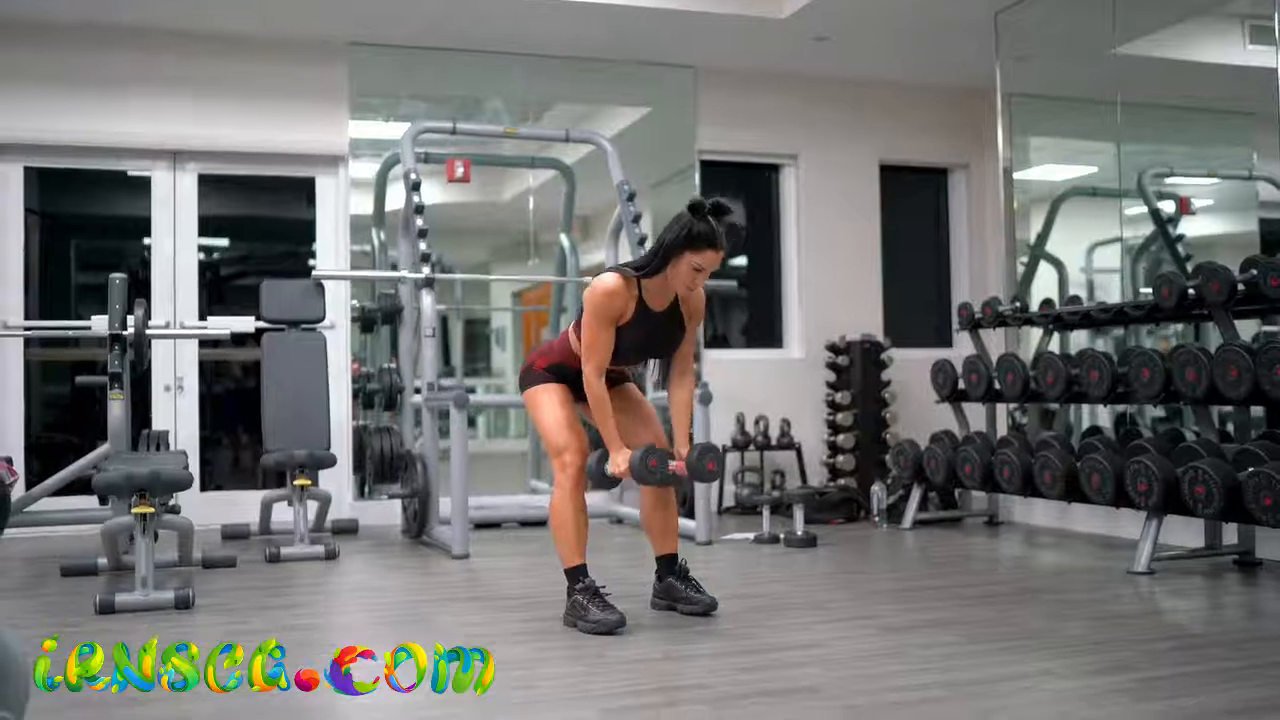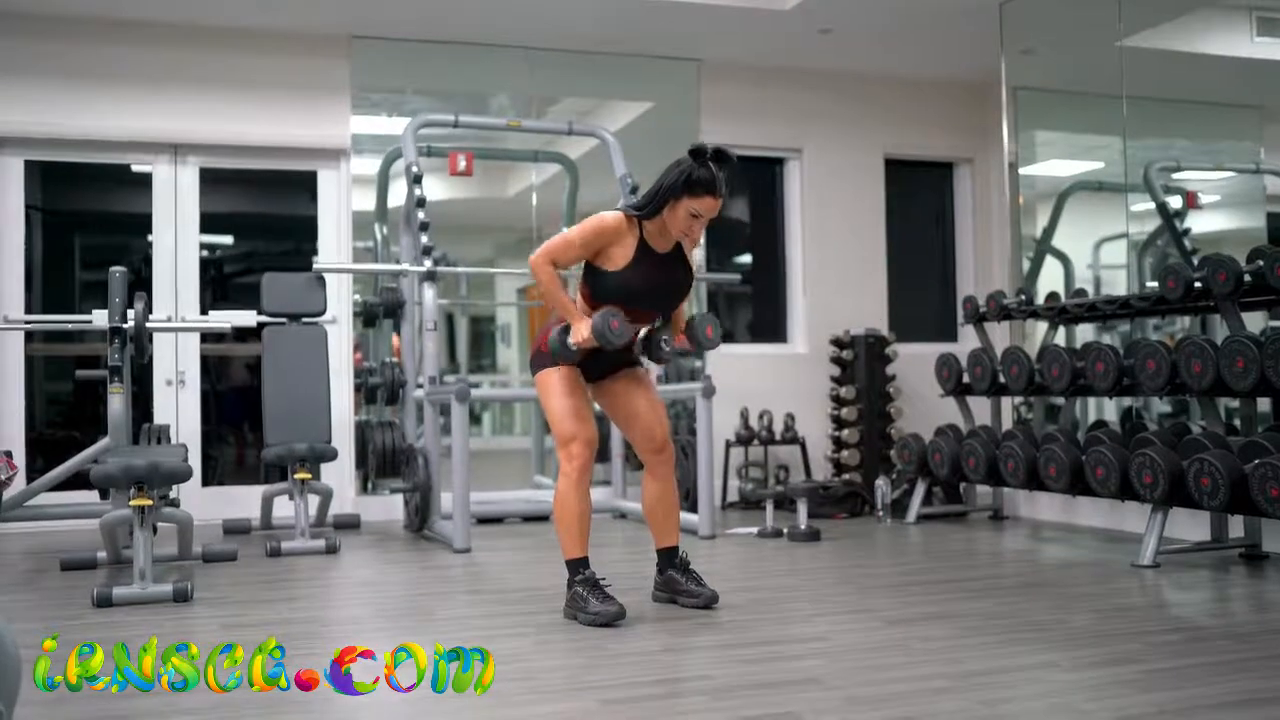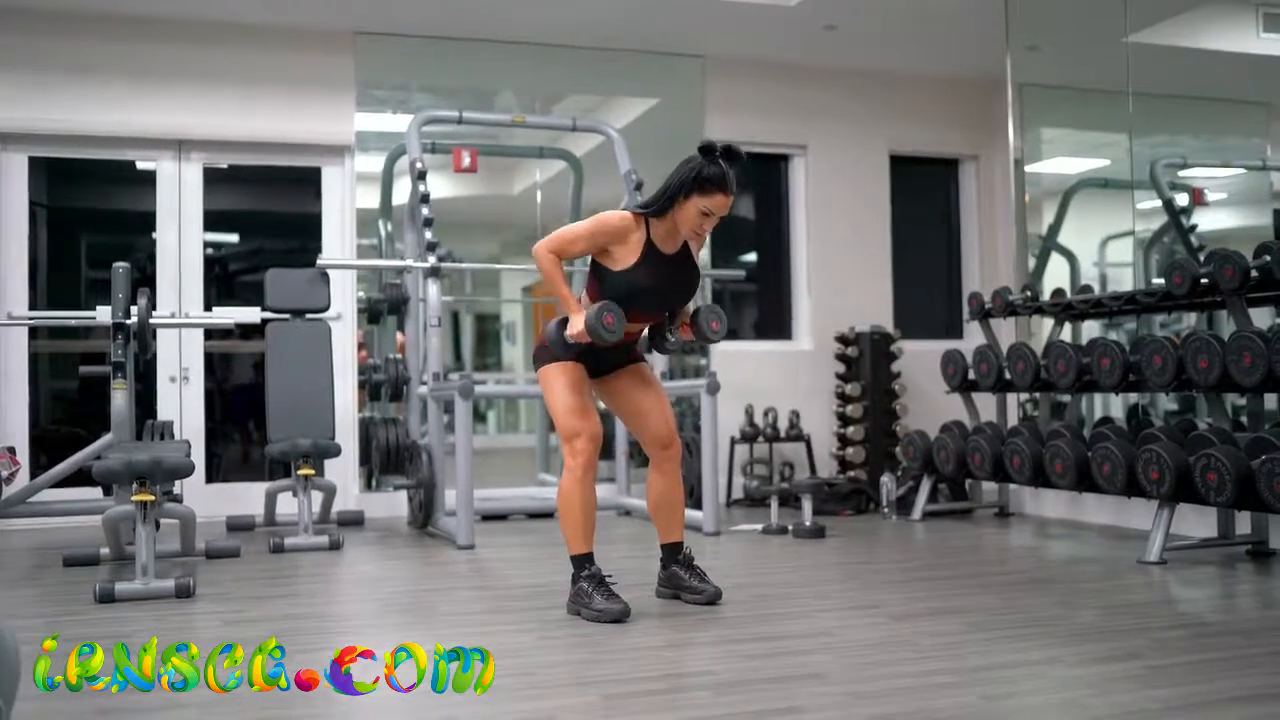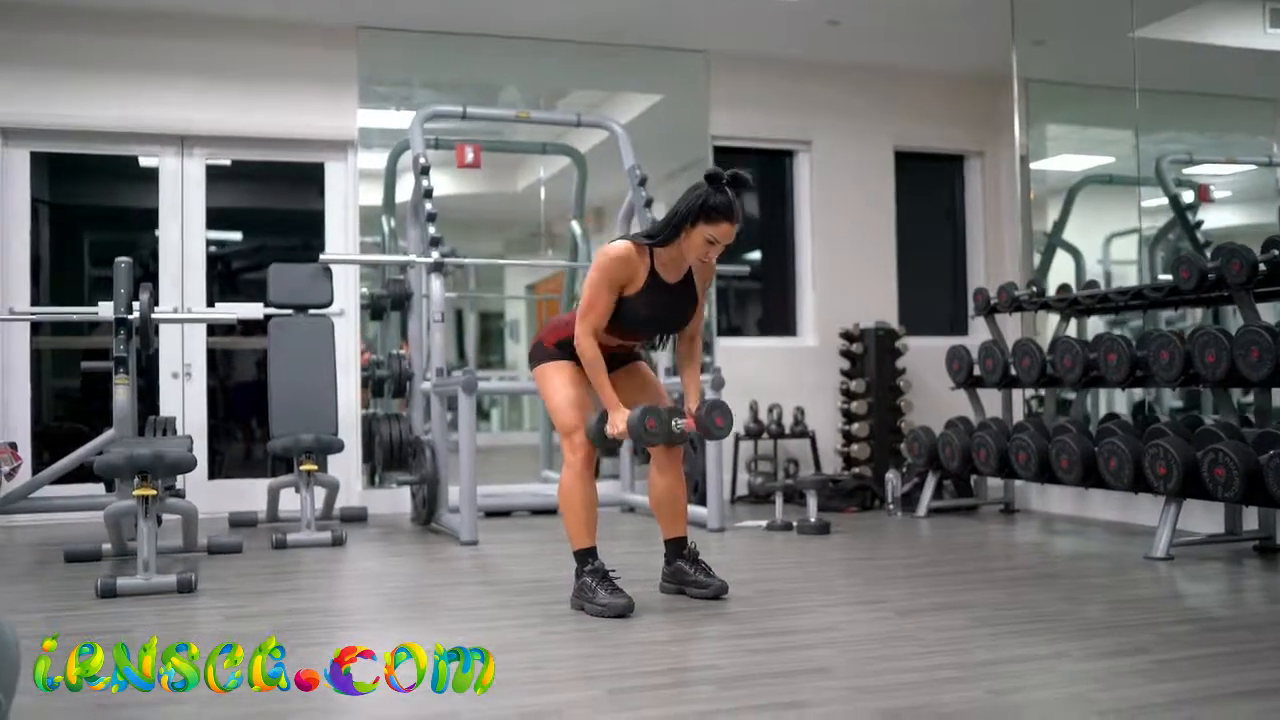
dt=0.4s
person 1, frame 1
left shoulder: (692, 300)
right shoulder: (611, 289)
left elbow: (681, 375)
right elbow: (591, 374)
left wrist: (682, 445)
right wrist: (615, 448)
left hip: (612, 378)
right hip: (553, 373)
right knee: (572, 462)
left ankle: (669, 577)
right ankle: (579, 592)
person 1, frame 2
left shoulder: (688, 239)
right shoulder: (612, 227)
right elbow: (541, 263)
left wrist: (680, 326)
right wrist: (577, 320)
left hip: (619, 353)
right hip: (566, 349)
left knee: (660, 450)
right knee: (579, 450)
left ankle: (669, 570)
right ankle: (579, 583)
person 1, frame 3
left shoulder: (693, 238)
right shoulder: (620, 227)
right elbow: (545, 250)
left wrist: (683, 318)
right wrist: (574, 311)
left hip: (622, 351)
right hip: (568, 346)
left knee: (666, 445)
right knee: (583, 445)
left ankle: (674, 565)
right ankle: (583, 579)
person 1, frame 4
left shoulder: (702, 270)
right shoulder: (622, 257)
left elbow: (689, 338)
right elbow: (584, 333)
left wrist: (692, 400)
right wrist: (613, 409)
left hip: (620, 355)
right hip: (563, 348)
left knee: (668, 441)
right knee: (582, 441)
left ankle: (678, 561)
right ankle: (588, 575)
